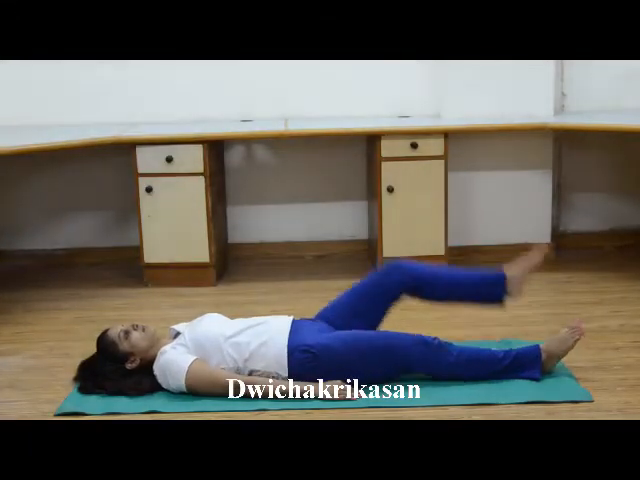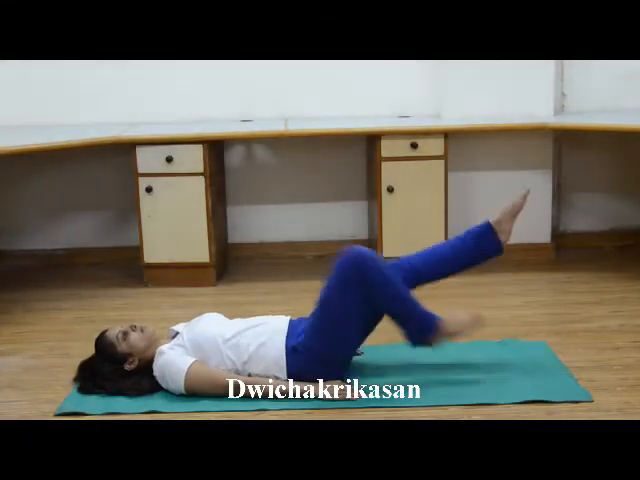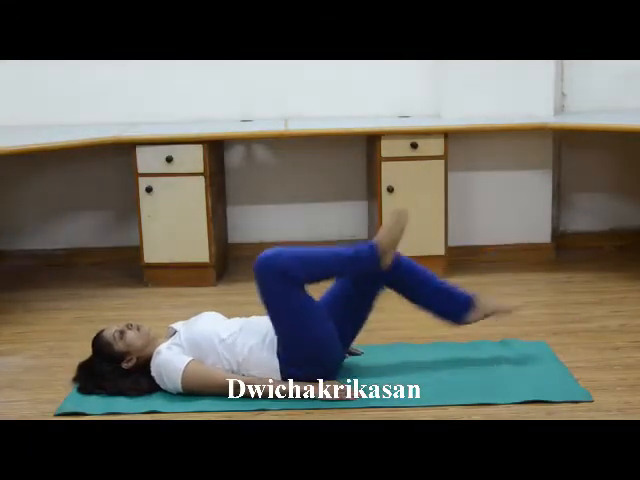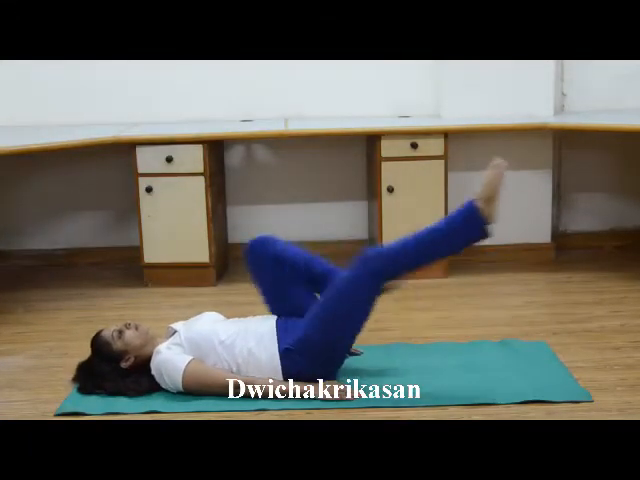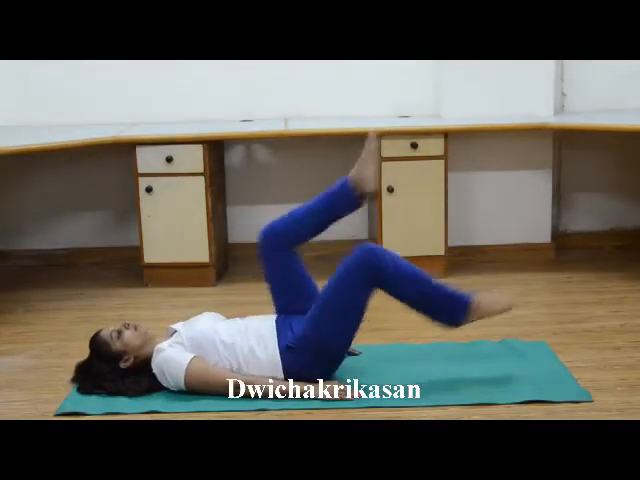
dt=0.4s
person 1, frame 1
left shoulder: (180, 332)
right shoulder: (168, 366)
right elbow: (233, 383)
right wrist: (310, 387)
left hip: (306, 329)
right hip: (306, 357)
left knee: (396, 274)
right knee: (424, 350)
left ankle: (502, 282)
right ankle: (534, 359)
person 1, frame 2
left shoulder: (178, 334)
right shoulder: (167, 366)
right elbow: (233, 384)
right wrist: (308, 387)
left hip: (302, 334)
right hip: (307, 358)
left knee: (396, 271)
right knee: (358, 260)
left ankle: (493, 233)
right ankle: (427, 329)
person 1, frame 3
left shoulder: (177, 332)
right shoulder: (163, 365)
right elbow: (232, 384)
right wrist: (303, 389)
left hip: (295, 337)
right hip: (302, 361)
left knee: (379, 266)
right knee: (272, 263)
left ankle: (465, 307)
right ankle: (375, 253)
person 1, frame 4
left shoulder: (175, 333)
right shoulder: (164, 363)
right elbow: (232, 383)
right wrist: (304, 385)
left hip: (294, 326)
right hip: (302, 354)
left knee: (263, 248)
right knee: (371, 262)
left ankle: (341, 283)
right ankle: (475, 215)
person 1, frame 5
left shoulder: (176, 333)
right shoulder: (166, 363)
right elbow: (235, 384)
right wrist: (304, 389)
left hip: (294, 331)
right hip: (305, 356)
left knee: (275, 238)
right knee: (367, 257)
left ankle: (356, 185)
right ankle: (461, 308)
